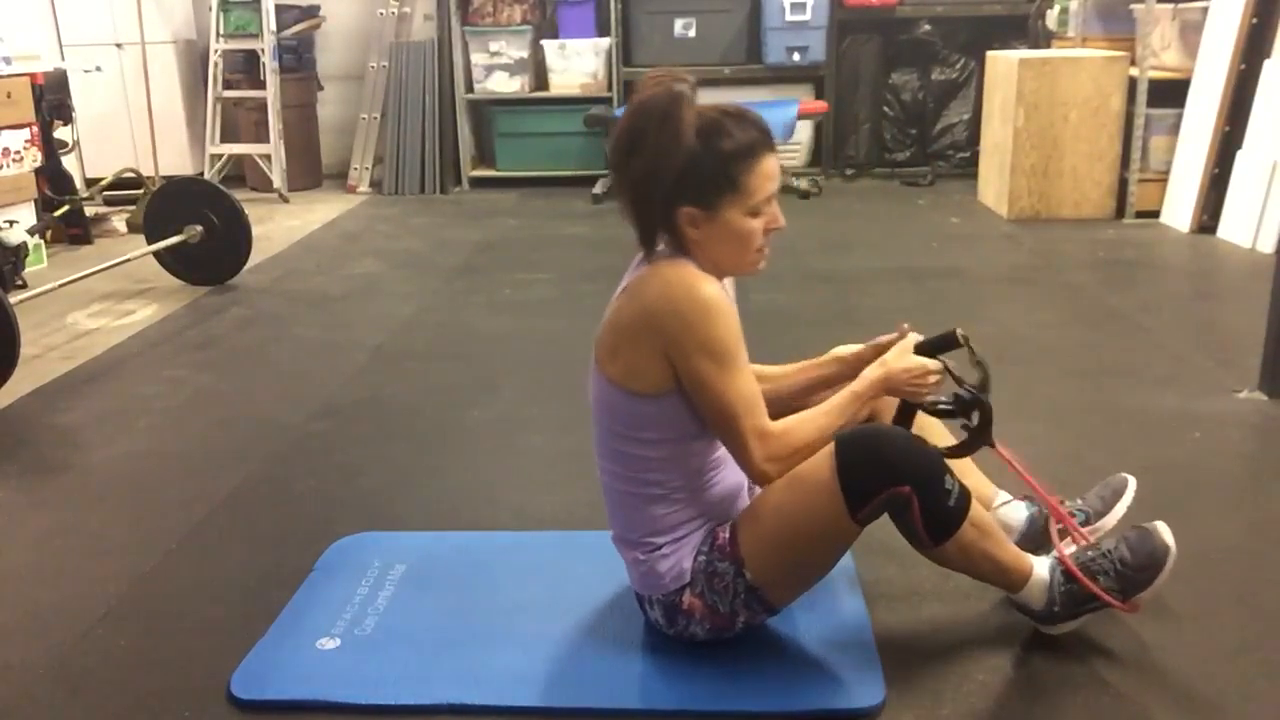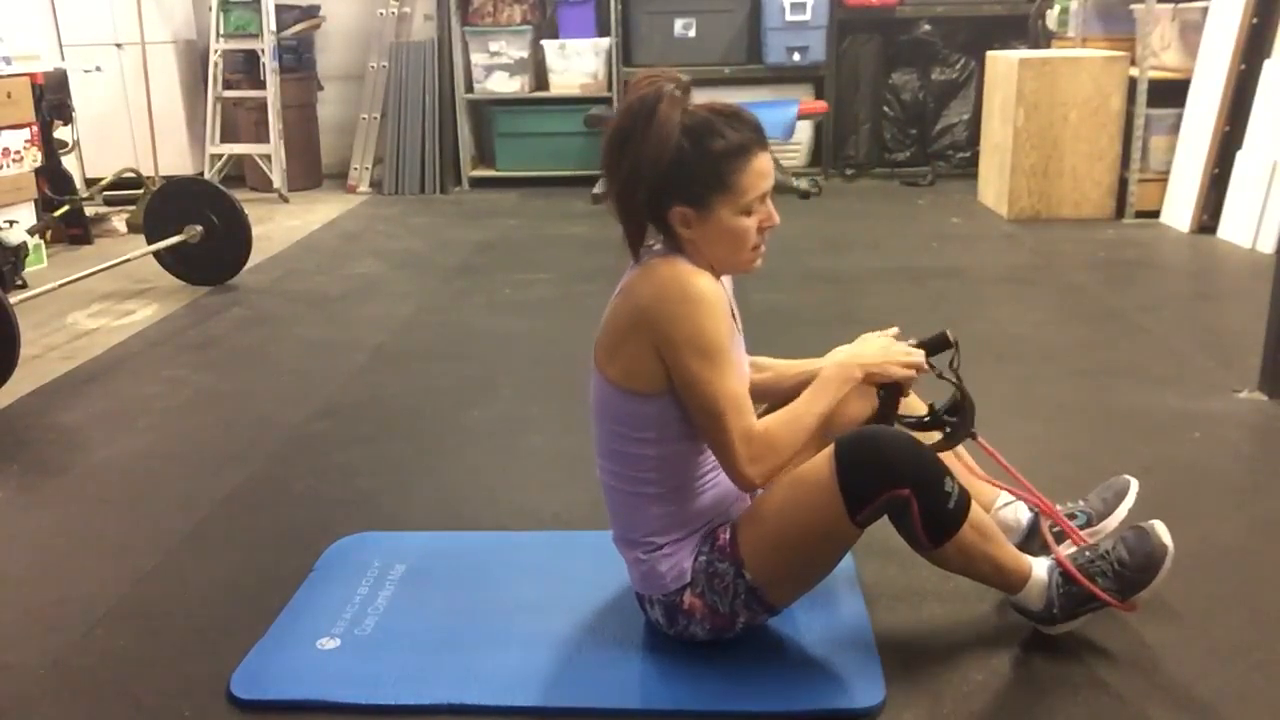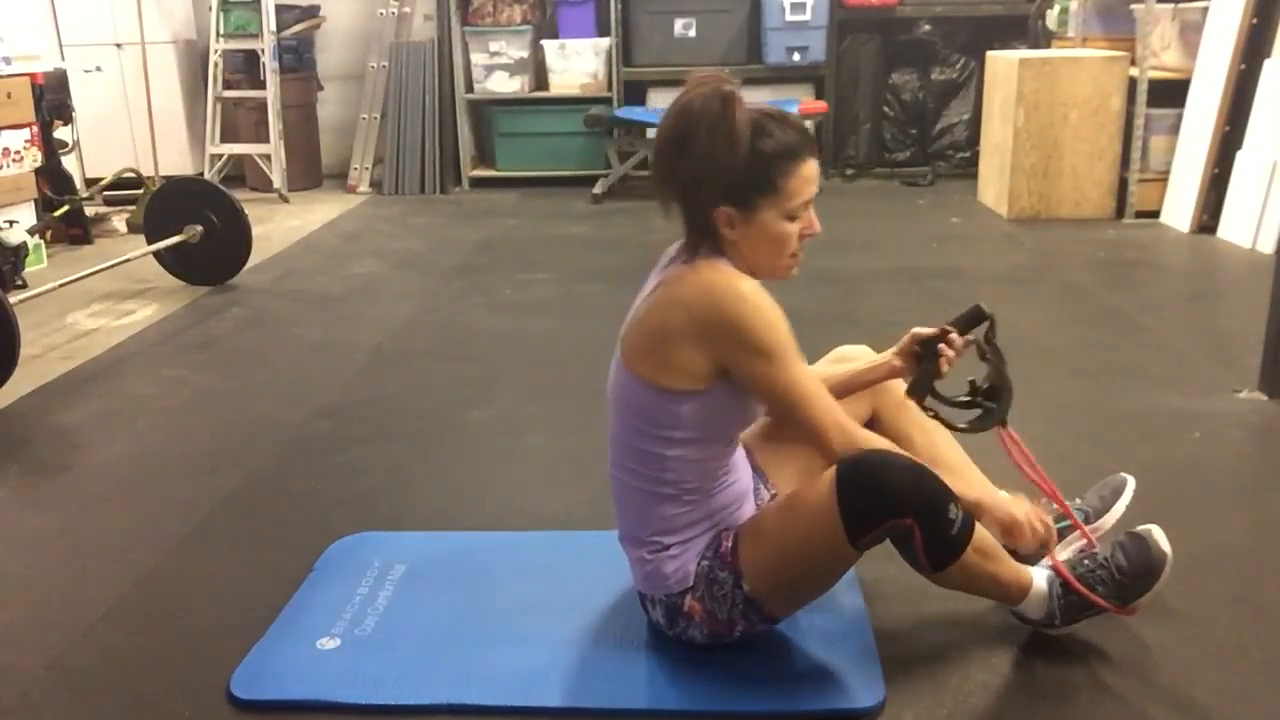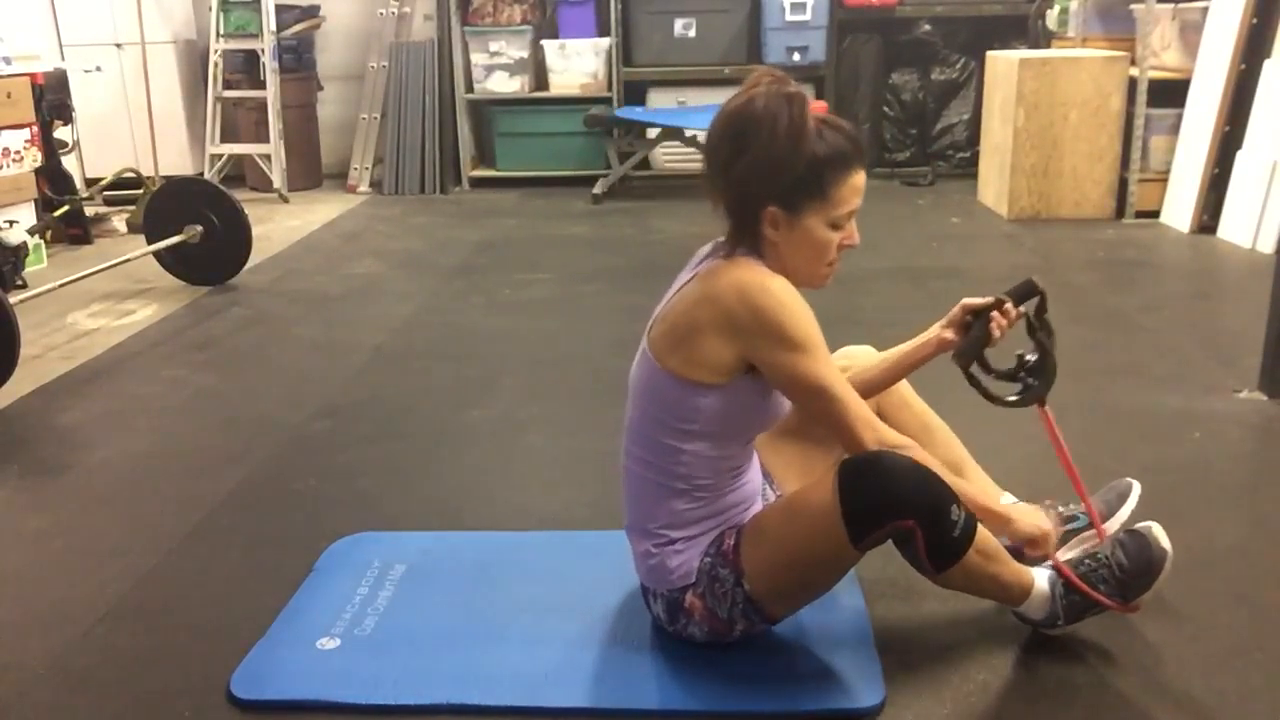
dt=0.3s
person 1, frame 1
left shoulder: (676, 269)
right shoulder: (687, 296)
left elbow: (740, 390)
right elbow: (764, 454)
left wrist: (857, 364)
right wrist: (875, 381)
left hip: (706, 525)
right hip: (694, 586)
left knee: (863, 379)
right knee: (883, 458)
left ankle: (1018, 524)
right ankle: (1045, 590)
person 1, frame 2
left shoulder: (673, 269)
right shoulder: (683, 293)
left elbow: (737, 381)
right elbow: (750, 460)
left wrist: (855, 367)
right wrist: (846, 371)
left hip: (703, 531)
right hip: (695, 586)
left knee: (866, 386)
right knee: (885, 460)
left ankle: (1020, 526)
right ankle: (1043, 591)
person 1, frame 3
left shoulder: (700, 266)
right shoulder: (724, 297)
left elbow: (798, 396)
right elbow: (841, 445)
left wrist: (890, 364)
right wrist: (985, 501)
left hip: (713, 517)
right hip: (696, 586)
left knee: (854, 366)
right knee: (887, 483)
left ankle: (1019, 534)
right ankle: (1040, 597)
person 1, frame 4
left shoulder: (732, 263)
right shoulder: (755, 294)
left elbow: (826, 391)
right elbow: (867, 442)
left wrist: (936, 340)
right wrist: (1002, 514)
left hip: (723, 516)
right hip: (701, 584)
left knee: (858, 364)
right knee: (889, 484)
left ankle: (1034, 529)
right ankle: (1042, 598)
